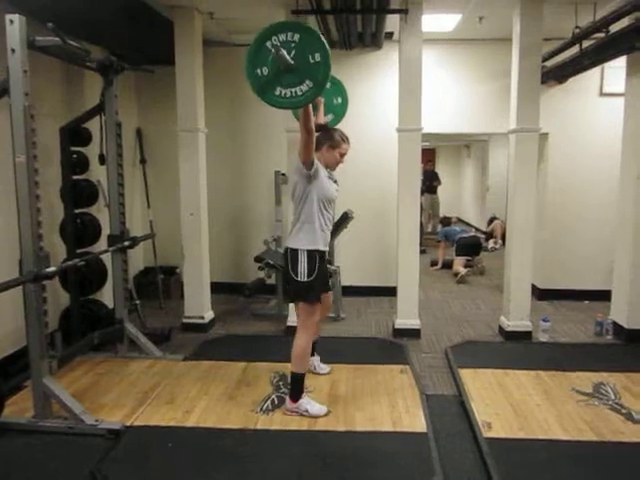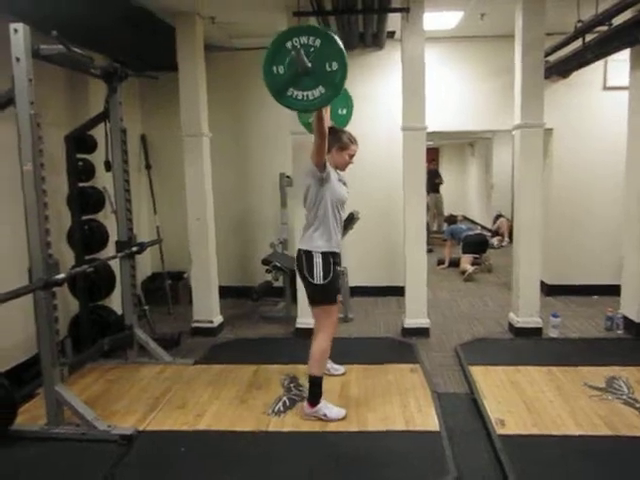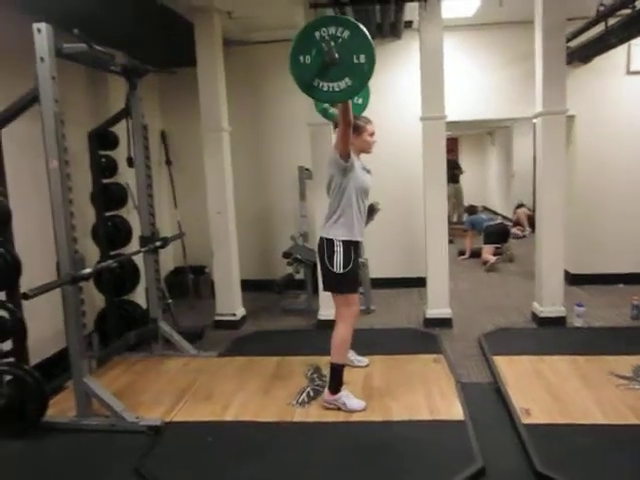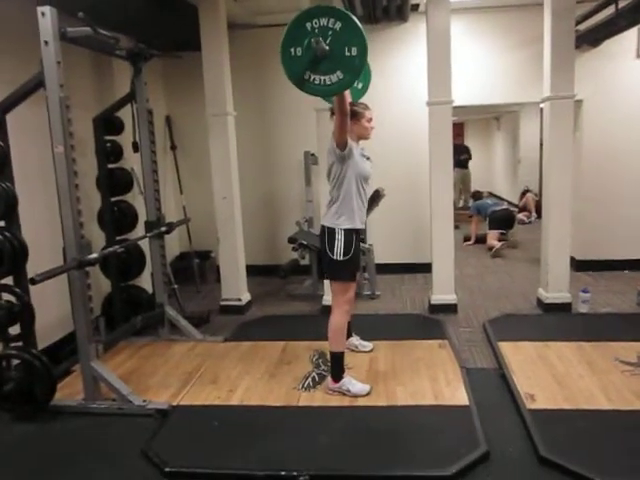
dt=0.7s
person 1, frame 1
left shoulder: (324, 172)
right shoulder: (308, 169)
left elbow: (321, 131)
right elbow: (307, 132)
left wrist: (320, 106)
left hip: (317, 252)
right hip: (302, 253)
left knee: (324, 307)
right knee: (308, 322)
left ankle: (310, 357)
right ankle: (295, 399)
person 1, frame 2
left shoulder: (333, 174)
right shoulder: (319, 171)
left elbow: (328, 136)
right elbow: (320, 135)
left wrist: (327, 111)
right wrist: (319, 109)
left hip: (326, 253)
right hip: (315, 255)
left knee: (327, 317)
right knee: (327, 325)
left ankle: (320, 361)
right ankle: (314, 403)
person 1, frame 3
left shoulder: (356, 162)
right shoulder: (343, 160)
left elbow: (348, 125)
right elbow: (345, 125)
left wrist: (347, 97)
left hip: (348, 242)
right hip: (337, 244)
left knee: (348, 308)
right knee: (348, 313)
left ankle: (343, 352)
right ankle: (334, 392)
person 1, frame 4
left shoulder: (356, 149)
right shoulder: (342, 148)
left elbow: (347, 112)
right elbow: (341, 112)
left hip: (350, 229)
right hip: (339, 232)
left knee: (349, 294)
right knee: (343, 301)
left ankle: (347, 337)
right ankle: (337, 378)
